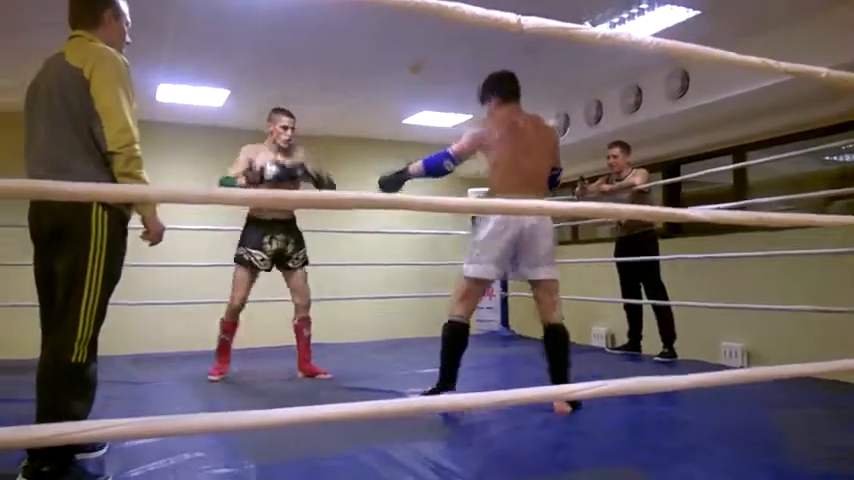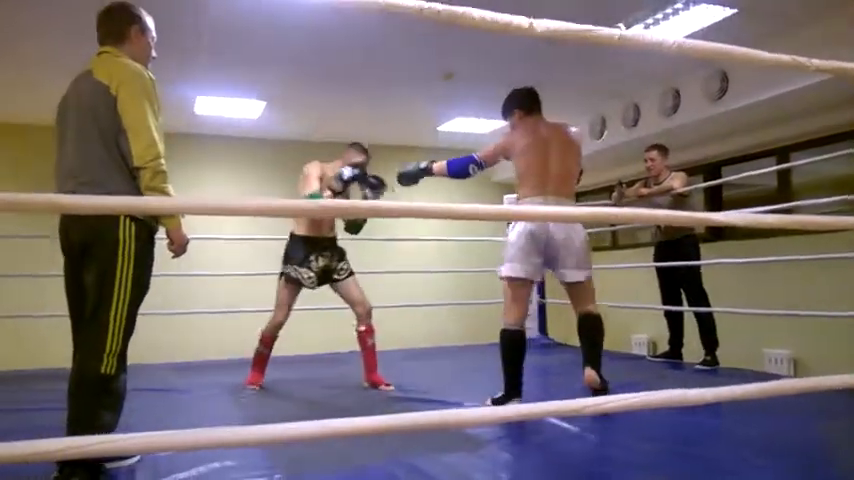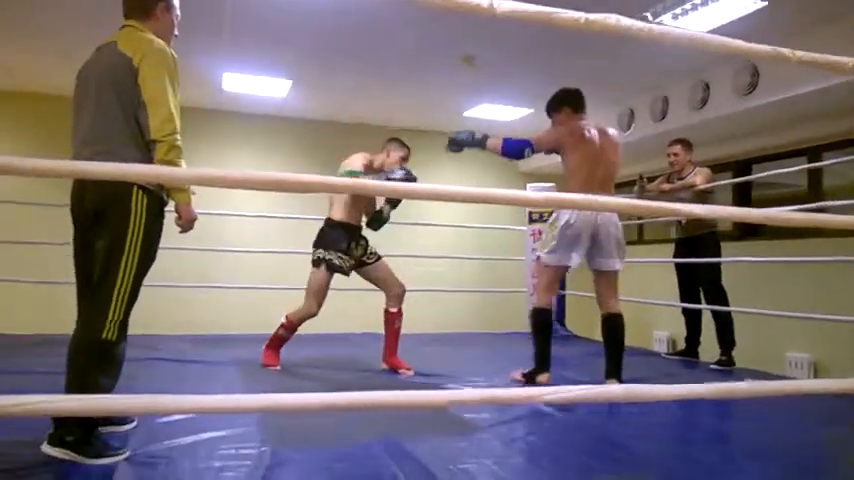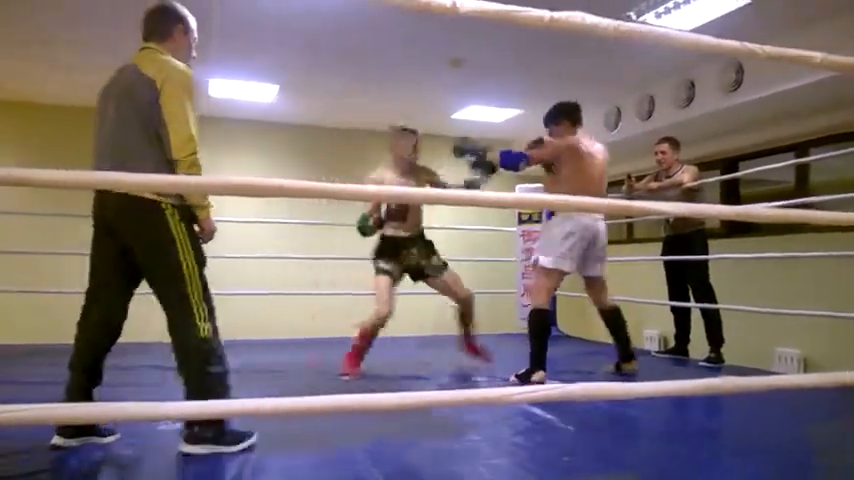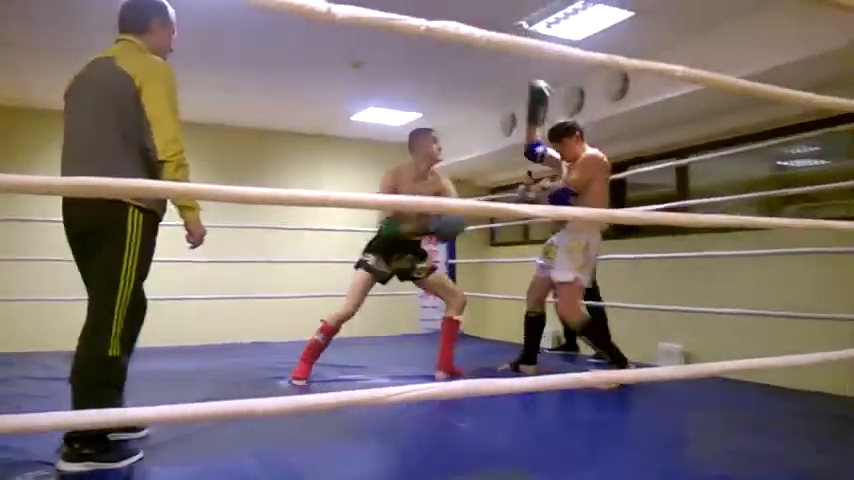
dt=0.7s
person 1, frame 1
left shoulder: (47, 70)
right shoulder: (104, 59)
left elbow: (40, 145)
right elbow: (120, 141)
right wrist: (147, 208)
left hip: (46, 207)
right hip: (90, 208)
left knee: (60, 331)
right knee: (76, 334)
left ankle: (56, 440)
person 1, frame 2
left shoulder: (76, 87)
right shoulder: (131, 75)
left elbow: (76, 159)
right elbow: (146, 154)
right wrist: (172, 220)
left hip: (76, 220)
right hip: (118, 220)
left knee: (91, 342)
right knee: (106, 346)
person 1, frame 3
left shoulder: (96, 59)
right shoulder: (153, 49)
left elbow: (90, 129)
right elbow: (163, 130)
right wrist: (182, 194)
left hip: (87, 189)
right hip: (130, 191)
left knee: (96, 308)
right knee: (109, 311)
left ankle: (89, 409)
right ankle: (73, 429)
person 1, frame 4
left shoulder: (116, 80)
right shoulder: (171, 73)
left elbow: (114, 149)
right elbow: (182, 148)
right wrist: (201, 208)
left hip: (110, 204)
right hip: (154, 206)
left knee: (102, 310)
right knee: (191, 311)
left ankle: (76, 419)
right ankle: (206, 424)
person 1, frame 5
left shoulder: (86, 74)
right shoulder: (151, 68)
left elbow: (82, 146)
right elbow: (166, 149)
right wrist: (190, 212)
left hip: (79, 205)
right hip: (125, 208)
left knee: (123, 311)
right knee: (112, 319)
left ankle: (98, 416)
right ankle: (84, 440)
person 2, frame 1
left shoulder: (487, 128)
right shoulder: (548, 130)
left elbow: (443, 162)
left wrist: (402, 173)
left hip: (499, 217)
right hip: (538, 219)
left knee: (462, 305)
right knee: (551, 310)
left ankle: (445, 387)
person 2, frame 2
left shoulder: (513, 138)
right shoulder: (572, 136)
left elbow: (469, 165)
left wrist: (424, 168)
left hip: (528, 218)
right hip: (566, 219)
left knee: (514, 312)
right knee: (586, 304)
left ankle: (511, 394)
right ankle: (592, 368)
person 2, frame 3
left shoulder: (565, 132)
right shoulder: (612, 136)
left elbow: (520, 148)
left wrist: (475, 140)
left hip: (575, 212)
right hip: (607, 216)
left knee: (543, 291)
right knee: (609, 299)
left ankle: (541, 369)
right ankle: (614, 376)
person 2, frame 4
left shoulder: (563, 145)
right shoulder: (600, 149)
left elbow: (517, 160)
right wrist: (547, 157)
left hip: (569, 222)
right hip: (595, 223)
left knee: (540, 293)
right knee: (599, 295)
left ankle: (536, 369)
right ankle: (627, 359)
person 2, frame 5
left shoulder: (591, 159)
right shoulder: (568, 165)
left elbow: (561, 196)
right elbow: (534, 152)
left wrist: (544, 192)
right wrist: (535, 117)
left hip: (580, 236)
right hip: (567, 236)
left knee: (568, 311)
right knee: (534, 296)
left ankle: (618, 363)
right ankle: (527, 360)
person 3, frame 1
left shoulder: (298, 156)
right shoulder: (251, 153)
left elbow: (329, 188)
right elbow: (225, 186)
left wrist: (309, 174)
right wrist: (257, 177)
left hip: (289, 231)
right hip: (258, 230)
left knee: (303, 301)
right knee: (237, 302)
left ankle: (305, 364)
right ankle: (221, 362)
person 3, frame 2
left shoulder: (344, 182)
right shoulder: (315, 170)
left elbow: (352, 228)
left wrist: (369, 200)
right wrist: (338, 185)
left hip: (331, 250)
right hip: (302, 248)
left knee: (364, 309)
right knee: (279, 319)
left ankle: (372, 375)
right ankle: (256, 371)
person 3, frame 3
left shoulder: (374, 178)
right shoulder: (363, 160)
left elbow: (374, 223)
right elbow: (348, 179)
left wrist: (392, 200)
right wrist: (388, 177)
left hip: (356, 239)
right hip: (334, 237)
left knee: (397, 291)
right knee: (311, 308)
left ankle: (390, 357)
right ankle: (271, 348)
person 3, frame 4
left shoulder: (422, 173)
right shoulder: (378, 178)
right elbow: (364, 228)
left wrist: (481, 176)
right wrist: (381, 217)
left hip: (421, 247)
right hip: (391, 250)
left knee: (465, 297)
right knee: (383, 313)
left ankle: (469, 341)
right ankle: (354, 357)
person 3, frame 5
left shoulder: (439, 180)
right shoulder: (394, 177)
left elbow: (454, 223)
right elbow: (387, 228)
right wrist: (427, 227)
left hip: (413, 251)
right hip: (383, 248)
left knee: (457, 299)
right knee: (347, 310)
left ankle: (445, 366)
right ankle: (306, 362)
person 4, frame 1
left shoulder: (640, 173)
right shoulder: (607, 180)
left elbow: (636, 183)
right elbow: (580, 195)
left wrist: (610, 189)
right wrist: (582, 188)
left hip: (643, 237)
right hip: (622, 240)
left knee: (655, 291)
right knee: (629, 294)
left ankle: (669, 346)
right ankle: (634, 342)
person 4, frame 2
left shoulder: (679, 177)
right shoulder: (645, 184)
left elbow: (674, 187)
right elbow: (618, 199)
left wrist: (648, 193)
right wrist: (619, 193)
left hip: (684, 242)
right hip: (662, 245)
left knee: (696, 297)
right knee: (669, 300)
left ankle: (711, 353)
right ankle: (675, 350)
person 4, frame 3
left shoulder: (703, 172)
right shoulder: (668, 178)
left elbow: (698, 183)
right elbow: (642, 193)
left wrist: (670, 188)
right wrist: (641, 187)
left hip: (704, 239)
right hip: (683, 241)
left knee: (714, 295)
right knee: (688, 297)
left ankle: (727, 353)
right ankle: (691, 347)
person 4, frame 4
left shoulder: (690, 171)
right shoulder: (656, 177)
left elbow: (685, 181)
right elbow: (631, 191)
left wrist: (658, 186)
right wrist: (630, 186)
left hip: (692, 237)
right hip: (671, 239)
left knee: (702, 292)
right knee: (676, 295)
left ankle: (716, 350)
right ankle: (681, 345)
person 4, frame 5
right shoulder: (550, 183)
right elbow: (525, 198)
left wrist: (550, 186)
right wrist: (527, 186)
left knee: (588, 290)
right ankle: (569, 342)
